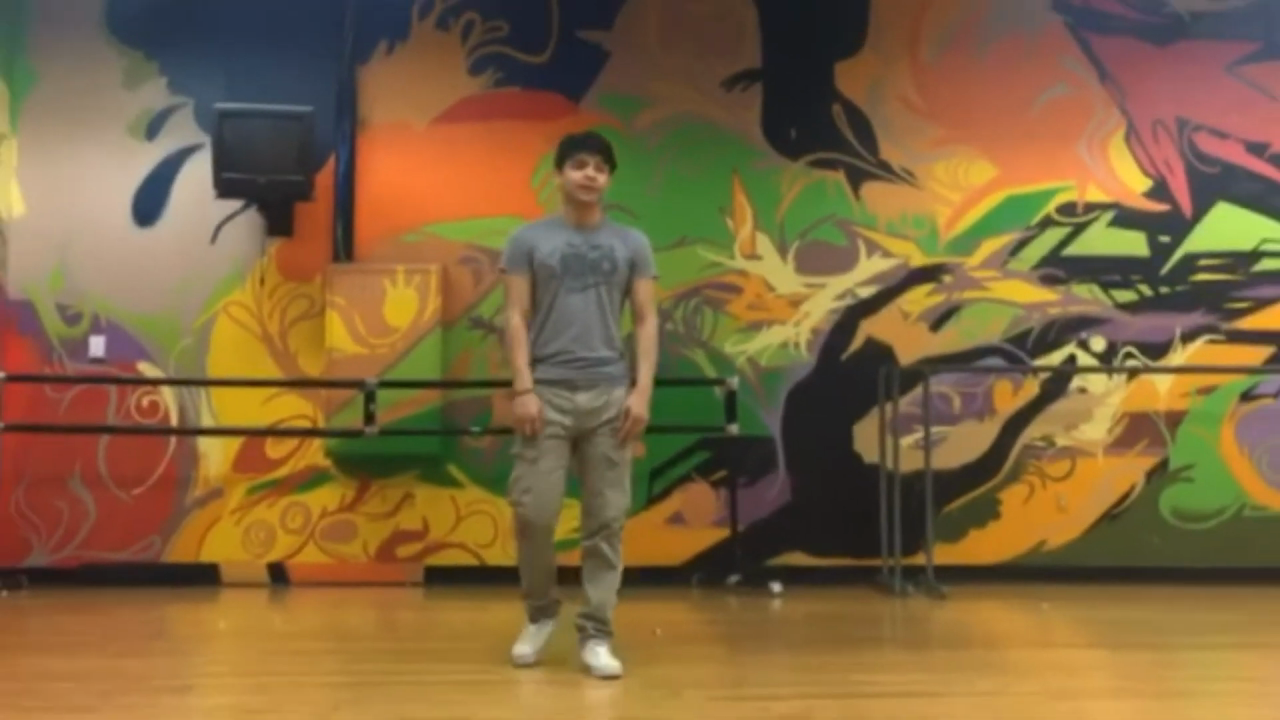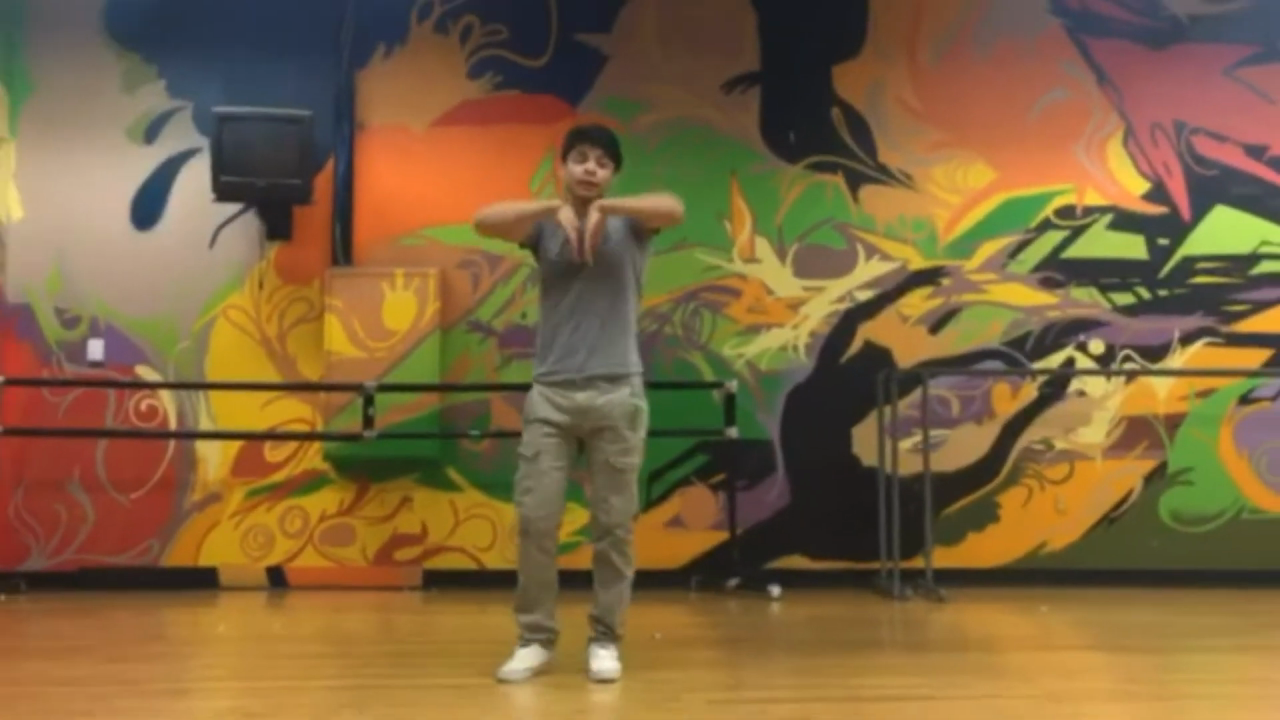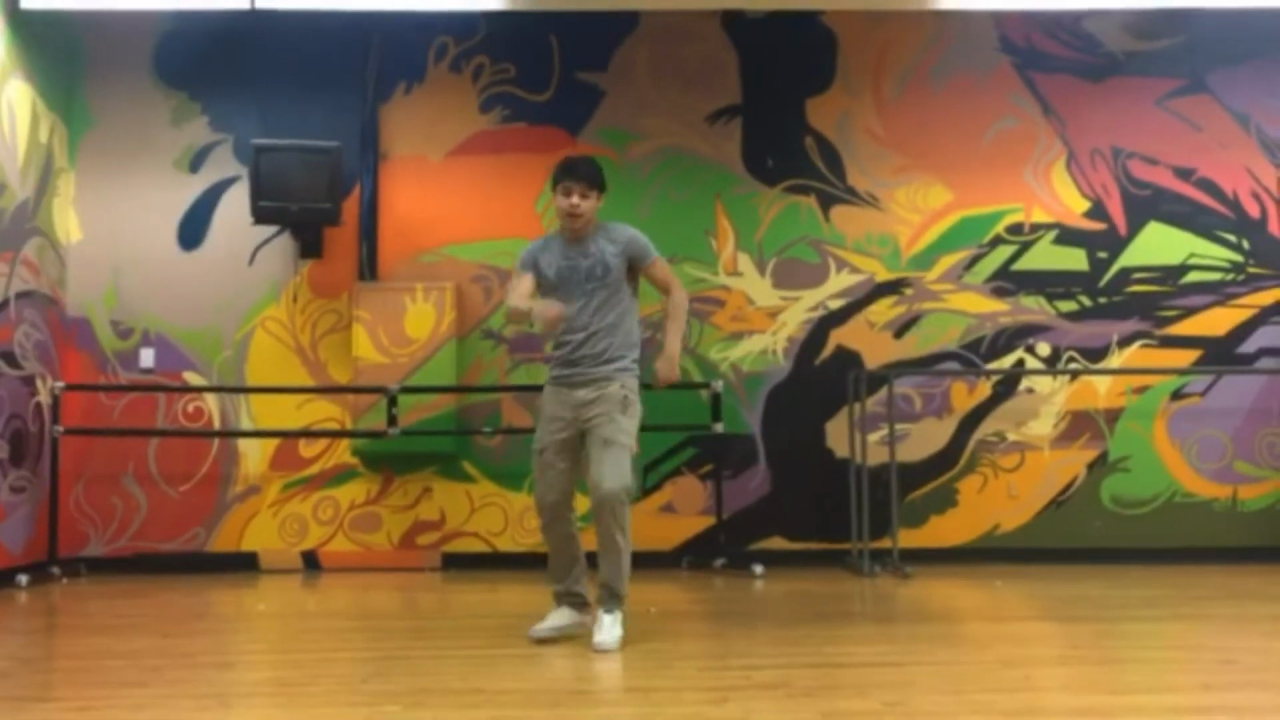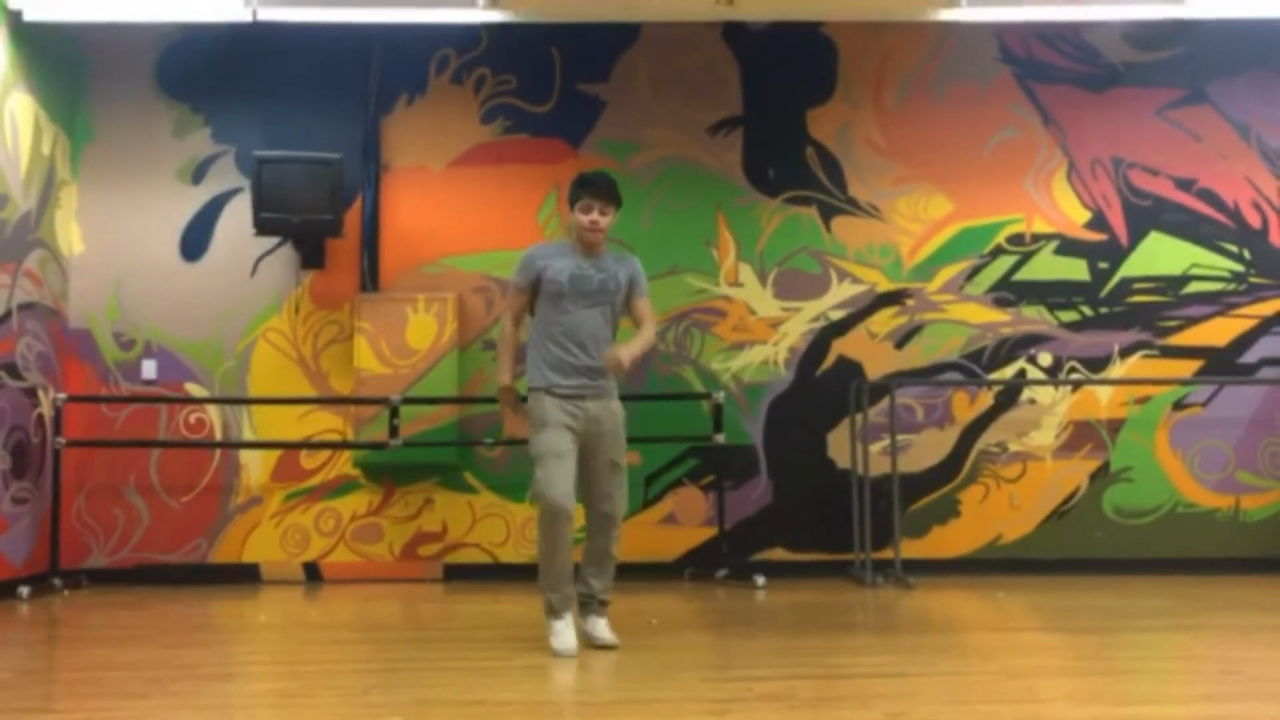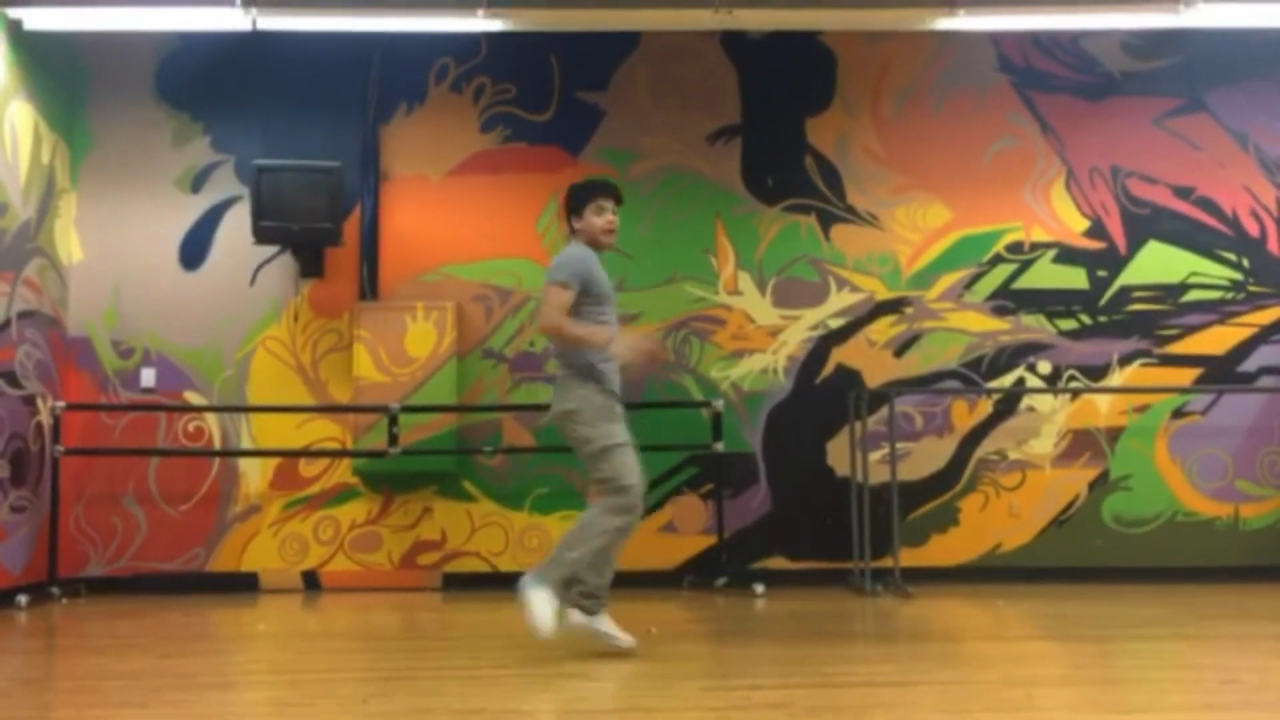
dt=1s
person 1, frame 1
left shoulder: (632, 243)
right shoulder: (527, 239)
left elbow: (647, 321)
right elbow: (516, 319)
left wrist: (642, 392)
right wrist: (522, 389)
left hip: (609, 396)
right hip: (548, 395)
left knee: (606, 518)
right knee: (533, 511)
left ankle: (595, 634)
right ankle: (539, 615)
person 1, frame 2
left shoulder: (627, 220)
right shoulder: (548, 224)
left elbow: (673, 209)
right elbow: (484, 220)
left wrist: (605, 208)
right wrist: (554, 206)
left hip: (618, 393)
right hip: (551, 393)
left knee: (615, 521)
right knee: (536, 516)
left ankle: (605, 637)
right ankle: (535, 637)
person 1, frame 3
left shoulder: (625, 239)
right shoulder: (538, 252)
left elbow: (676, 289)
right elbow: (511, 302)
left wrist: (671, 351)
right wrist: (532, 308)
left hip: (615, 387)
right hip: (561, 389)
left knee: (610, 490)
right knee: (551, 499)
left ankle: (610, 605)
right ankle: (570, 601)
person 1, frame 4
left shoulder: (627, 266)
right shoulder: (541, 258)
left elbow: (648, 324)
right elbow: (509, 320)
left wrist: (632, 349)
right wrist: (504, 378)
left hip: (602, 403)
right hip: (550, 399)
left knee: (607, 513)
right knee: (556, 503)
left ankle: (593, 611)
right ankle: (559, 613)
person 1, frame 5
left shoulder: (590, 263)
right shoulder: (572, 260)
right elbow: (550, 319)
left wrist: (632, 347)
right wrist: (615, 342)
left hip: (596, 400)
right hip: (586, 399)
left knee: (618, 502)
right knee: (625, 494)
left ankle: (589, 604)
right ankle: (546, 581)
